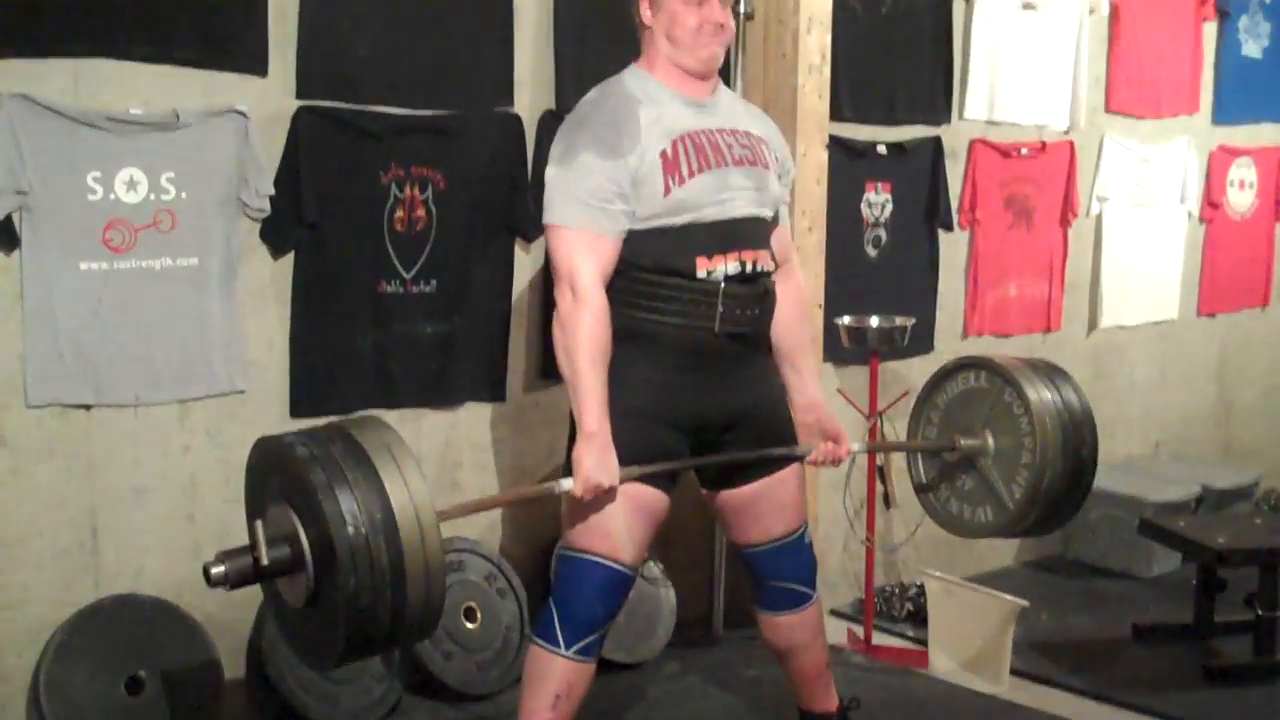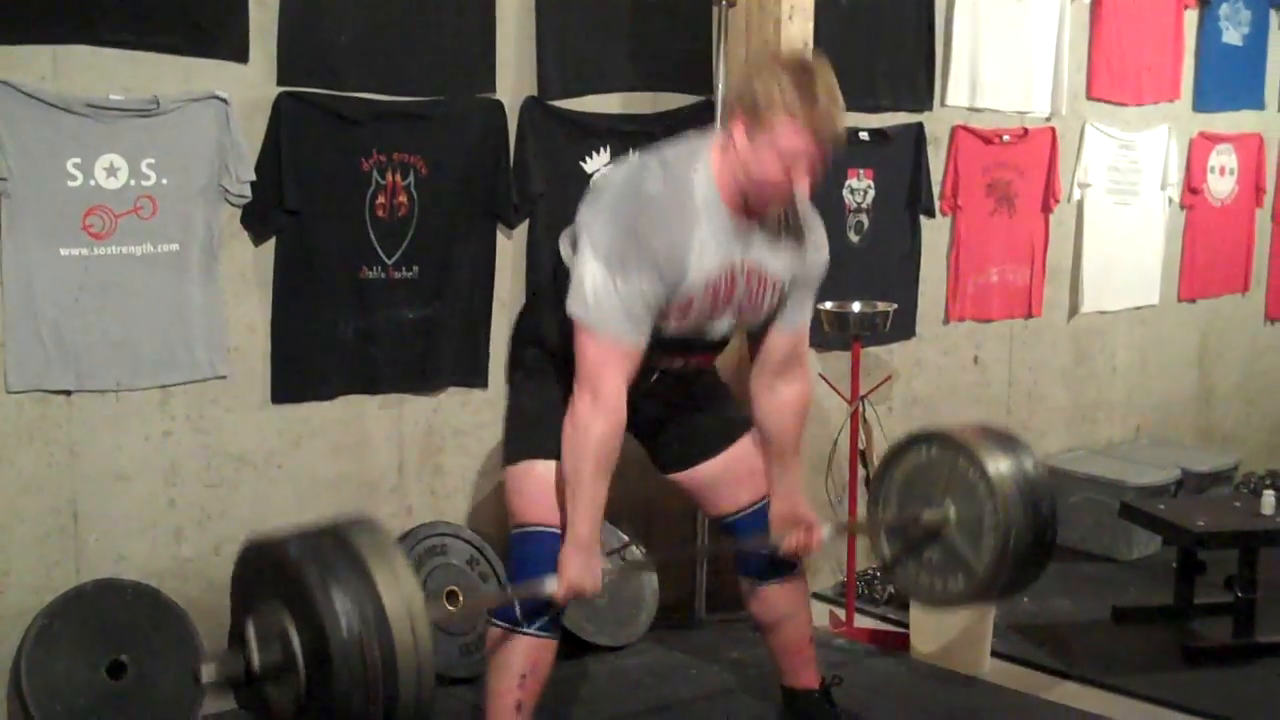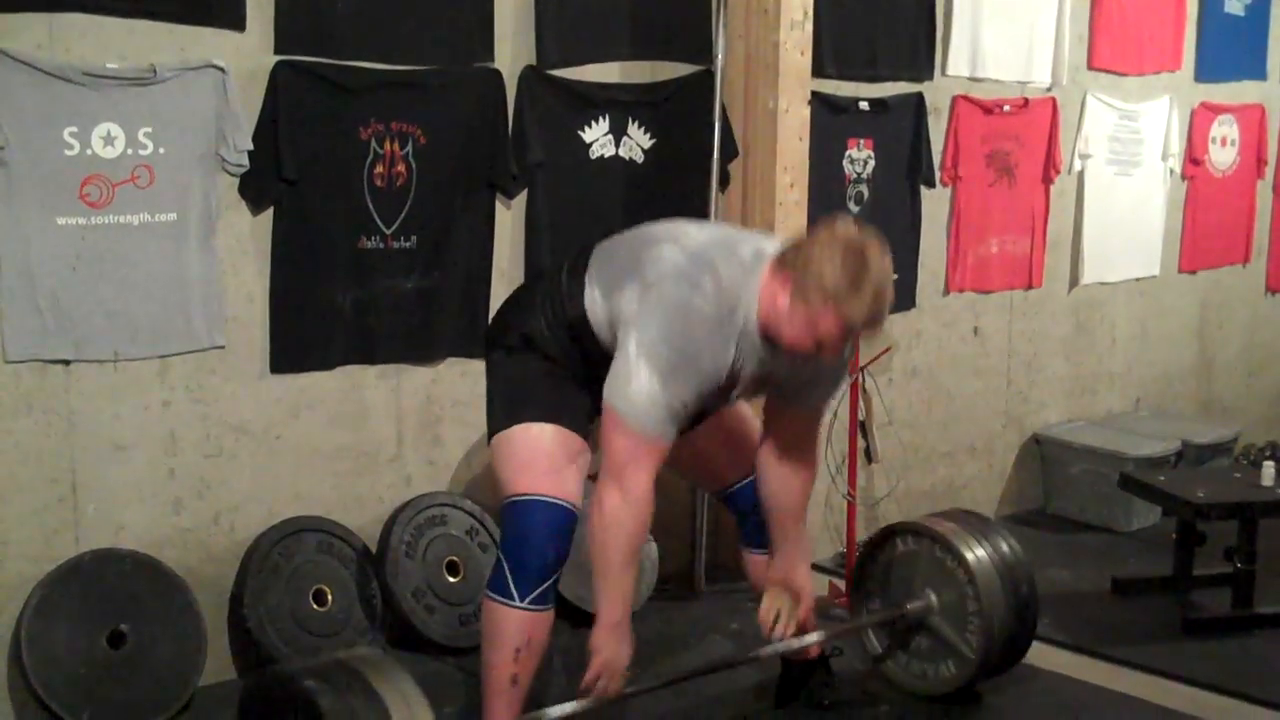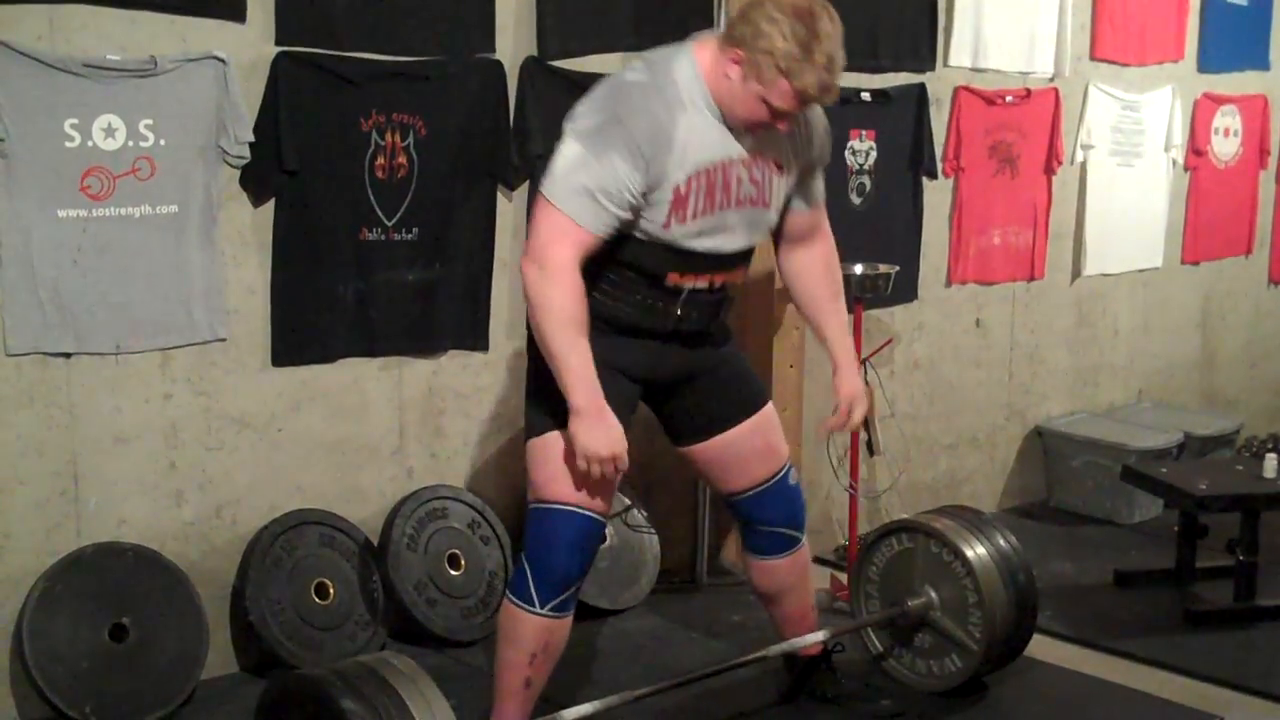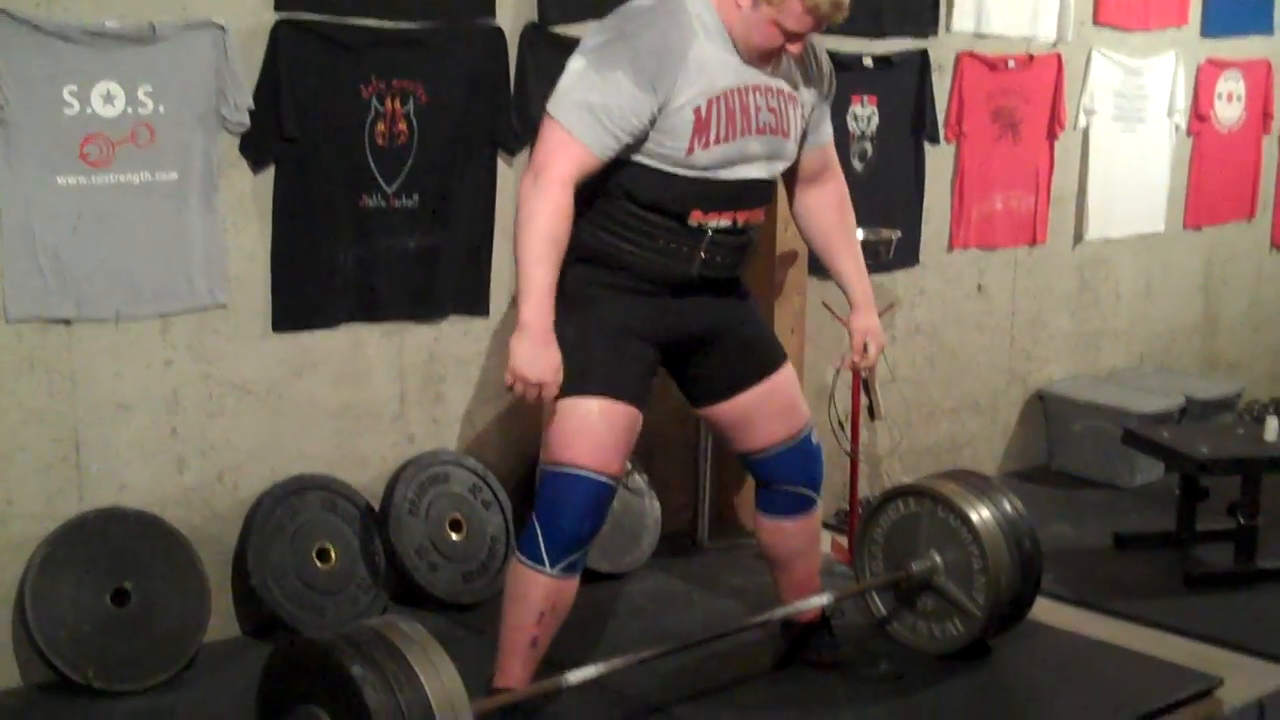
dt=0.5s
person 1, frame 1
left shoulder: (757, 129)
right shoulder: (607, 122)
left elbow: (784, 273)
right elbow: (579, 291)
left wrist: (808, 400)
right wrist: (592, 433)
left hip: (745, 375)
right hip: (642, 378)
left knee: (787, 568)
right knee: (593, 587)
person 1, frame 2
left shoulder: (802, 235)
right shoulder: (646, 209)
left elbow: (783, 371)
right elbow: (601, 391)
left wrist: (788, 494)
right wrist: (582, 544)
left hip: (680, 376)
right hip: (565, 370)
left knee: (771, 535)
right knee: (545, 573)
person 1, frame 3
left shoulder: (821, 322)
right shoulder: (688, 313)
left elbow: (790, 449)
right elbow: (625, 485)
left wrist: (793, 568)
right wrist: (613, 627)
right hip: (553, 348)
left knee: (764, 492)
right knee: (540, 529)
left ankle: (805, 672)
person 1, frame 4
left shoulder: (801, 127)
right shoulder: (634, 110)
left elbow: (806, 241)
right elbow: (548, 261)
left wrist: (844, 358)
right wrist: (587, 409)
left hip: (697, 333)
right hip: (593, 330)
left knee: (775, 503)
right knee: (563, 536)
person 1, frame 5
left shoulder: (805, 63)
left elbow: (818, 182)
right elbow: (550, 176)
left wrist: (860, 296)
right wrist: (534, 326)
left hip: (715, 294)
right hip: (612, 291)
left knee: (793, 458)
right knee: (575, 495)
left ankle: (810, 636)
right ankle: (504, 701)
